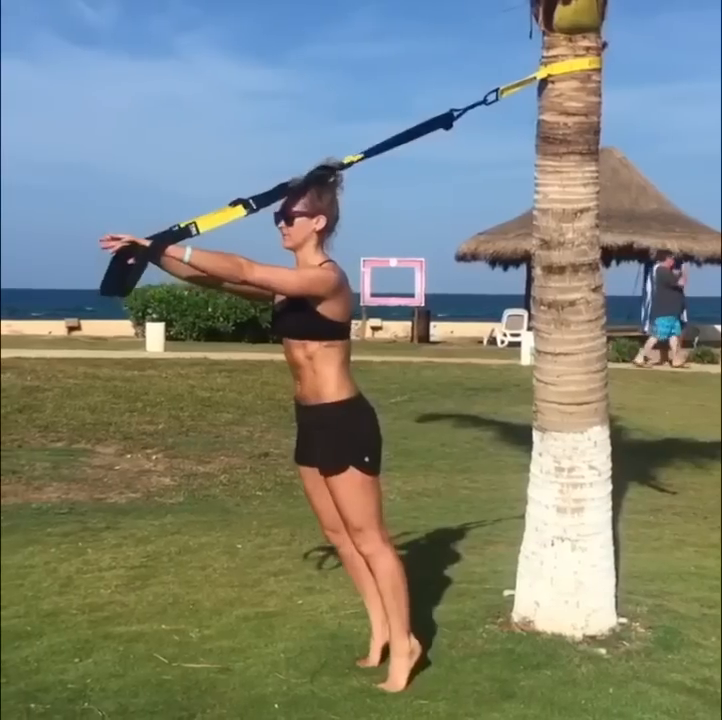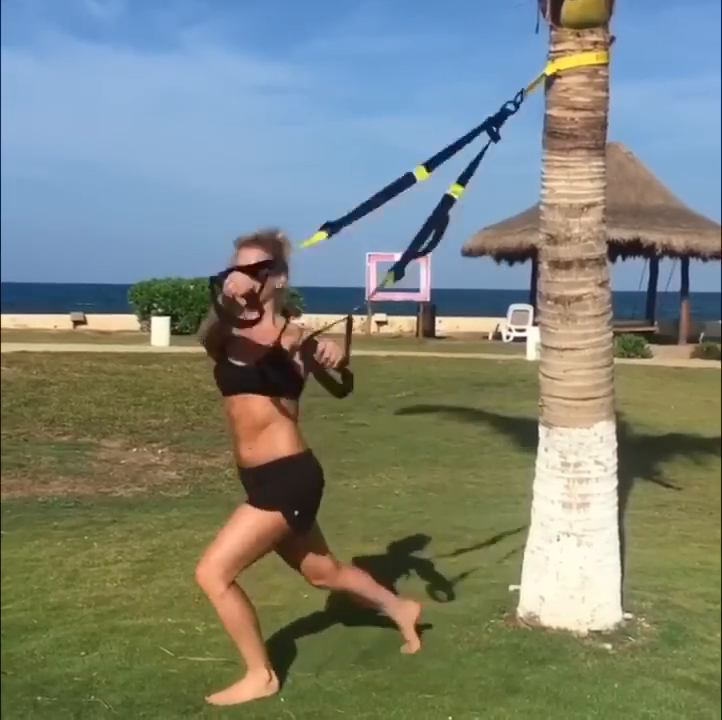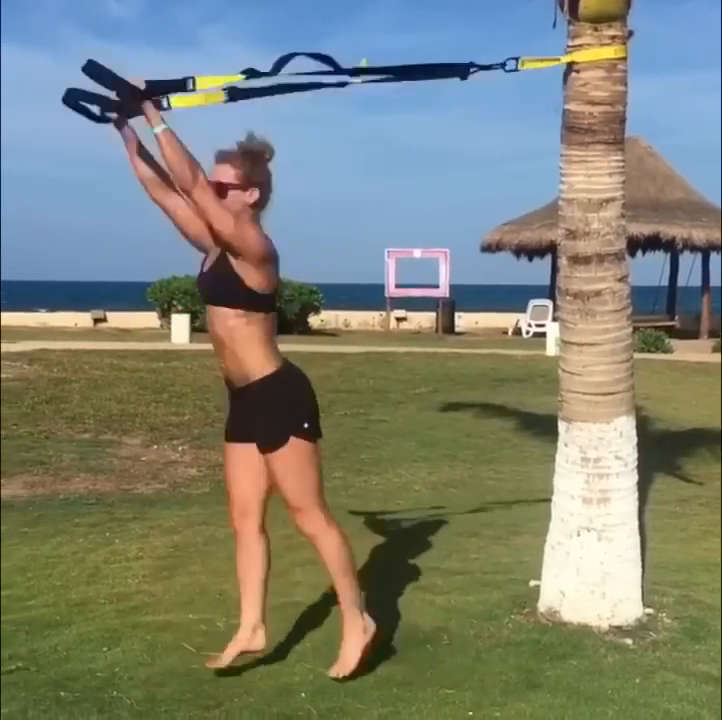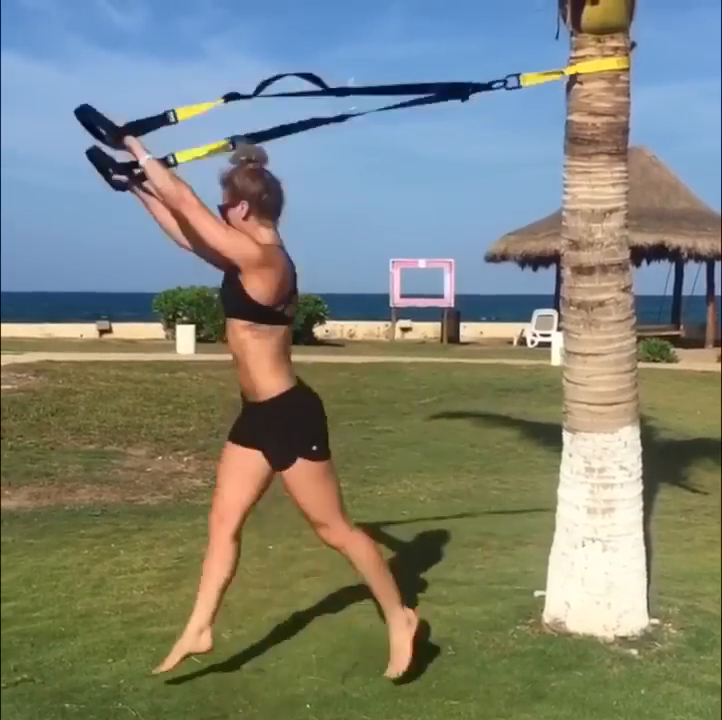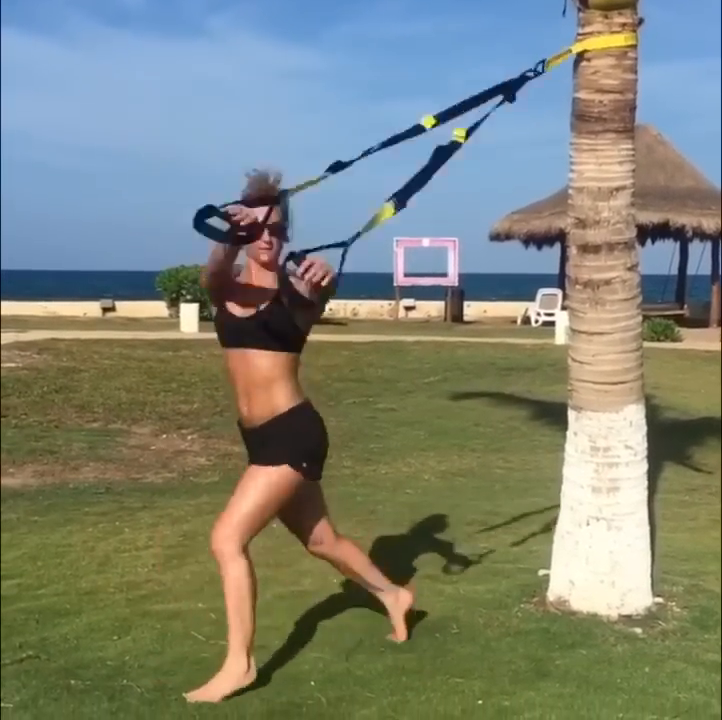
dt=1s
person 1, frame 1
left shoulder: (326, 279)
right shoulder: (284, 283)
left elbow: (241, 269)
right elbow: (214, 279)
left wrist: (163, 244)
right wrist: (151, 253)
left hip: (344, 423)
right hip: (311, 423)
left knee: (370, 540)
right knee: (343, 536)
left ankle: (405, 643)
right ankle: (382, 628)
person 1, frame 2
left shoulder: (297, 335)
right shoulder: (219, 335)
left elbow: (331, 367)
right elbow: (211, 332)
left wrist: (327, 353)
right wrist: (229, 299)
left hip: (289, 477)
right hip: (257, 481)
left knee: (212, 572)
right knee: (324, 571)
left ankle: (260, 675)
right ankle: (402, 610)
person 1, frame 3
left shoulder: (251, 247)
right shoulder: (217, 244)
left elbow: (192, 185)
right elbow: (164, 192)
left wrist: (155, 118)
right wrist: (128, 133)
left hip: (280, 396)
right hip: (244, 401)
left knee: (308, 517)
right knee: (245, 521)
left ankle: (356, 620)
right ankle: (251, 628)
person 1, frame 4
left shoulder: (261, 259)
right shoulder: (254, 257)
left elbow: (188, 206)
right elbow: (193, 229)
left wrist: (141, 155)
right wrist: (147, 175)
left hip: (289, 415)
right hip: (260, 413)
left knee: (332, 528)
right knee: (223, 523)
left ankle: (399, 619)
right ankle: (198, 630)
person 1, frame 5
left shoulder: (296, 288)
right shoulder: (224, 288)
left elbow: (315, 300)
right elbow: (216, 269)
left wrist: (319, 282)
right wrist: (235, 230)
left hip: (295, 434)
right hip: (257, 440)
left knee: (227, 537)
right knee: (320, 540)
left ankle: (239, 664)
right ankle: (394, 598)
